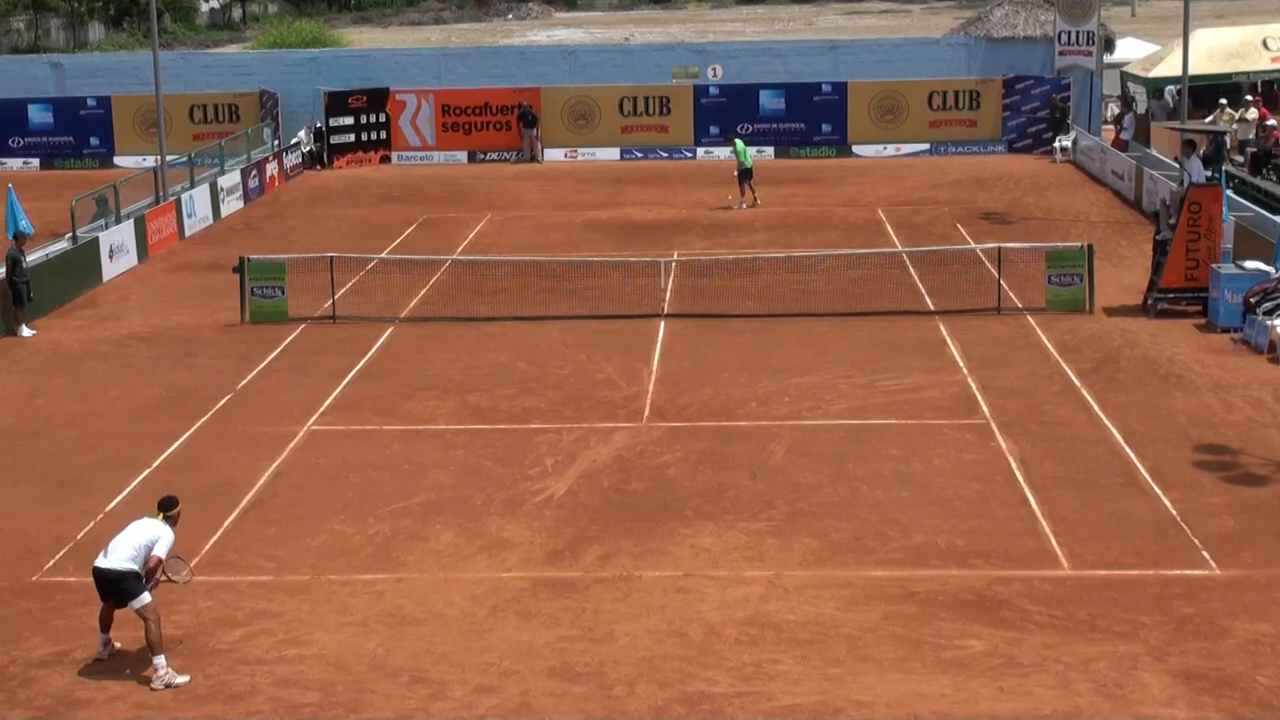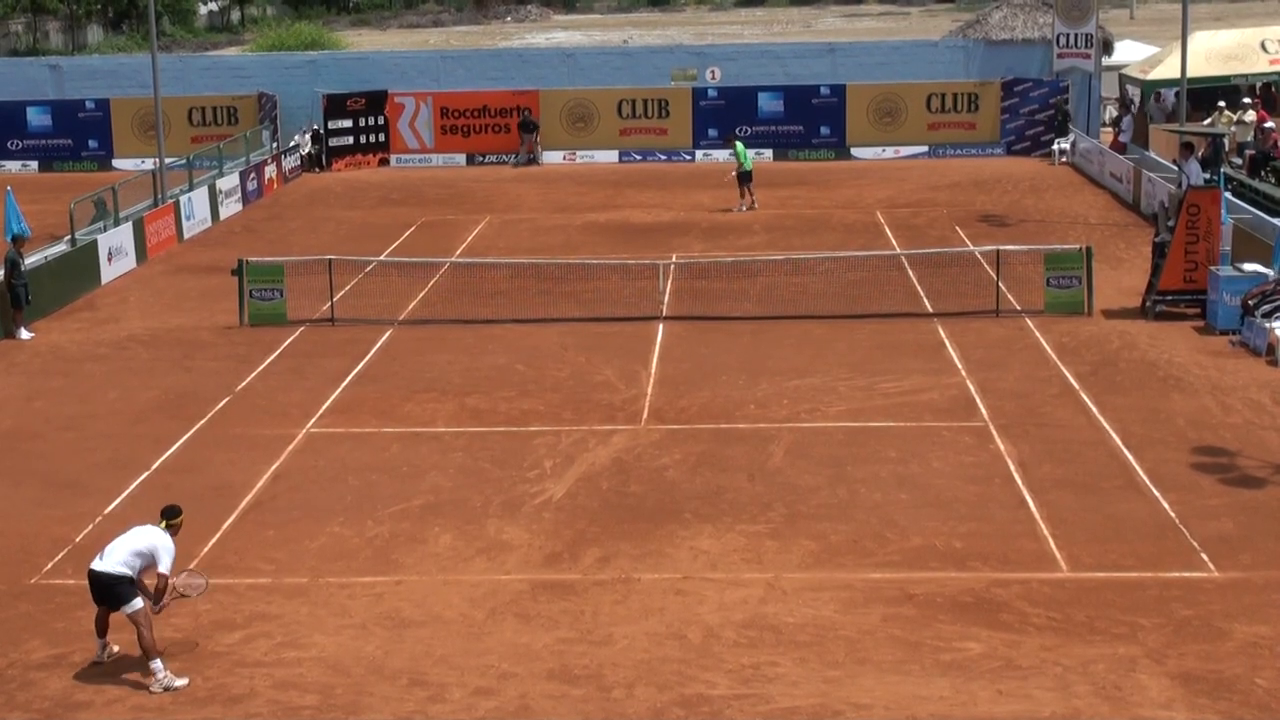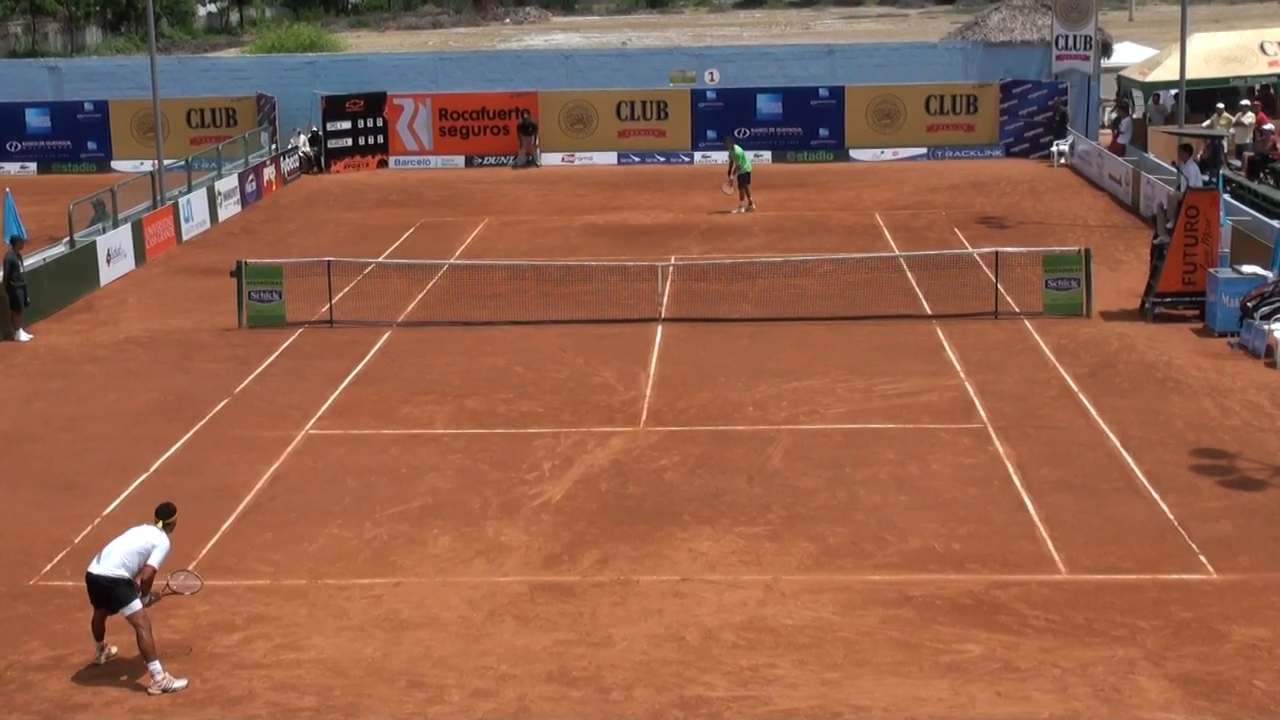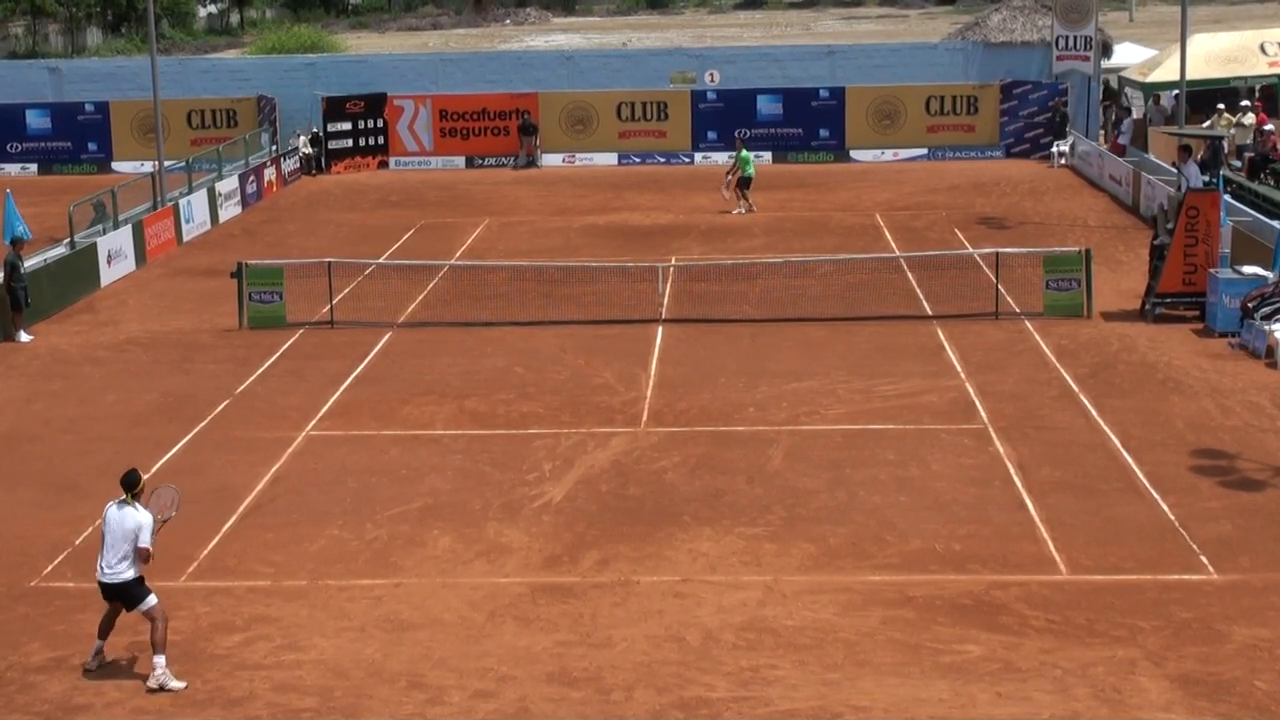
dt=1s
person 1, frame 1
left shoulder: (141, 522)
right shoulder: (167, 533)
right elbow: (153, 564)
left wrist: (145, 579)
right wrist: (148, 582)
left hip: (100, 567)
right hip: (121, 572)
left knee: (109, 604)
right knee: (152, 617)
left ankle: (104, 647)
right ankle: (161, 674)
person 1, frame 2
left shoulder: (142, 530)
right shoulder: (166, 543)
right elbow: (162, 583)
left wrist: (150, 597)
right wrist: (156, 603)
left hip: (95, 570)
right hip: (113, 576)
left knee: (104, 609)
right knee: (143, 623)
left ankle: (103, 651)
right ankle: (160, 678)
person 1, frame 3
left shoulder: (139, 530)
right shoulder: (163, 541)
right elbow: (147, 575)
left wrist: (137, 589)
right wrist: (145, 597)
left hip: (93, 573)
right hip: (112, 578)
left knee: (100, 612)
right knee: (142, 625)
left ankle: (101, 653)
right ankle: (159, 680)
person 1, frame 4
left shoulder: (110, 508)
right shoulder: (144, 517)
right elbow: (143, 557)
right wrist: (149, 554)
left hip: (104, 577)
right hip: (126, 580)
left knee: (113, 611)
right knee: (159, 618)
left ankle: (95, 657)
right ankle: (159, 674)
